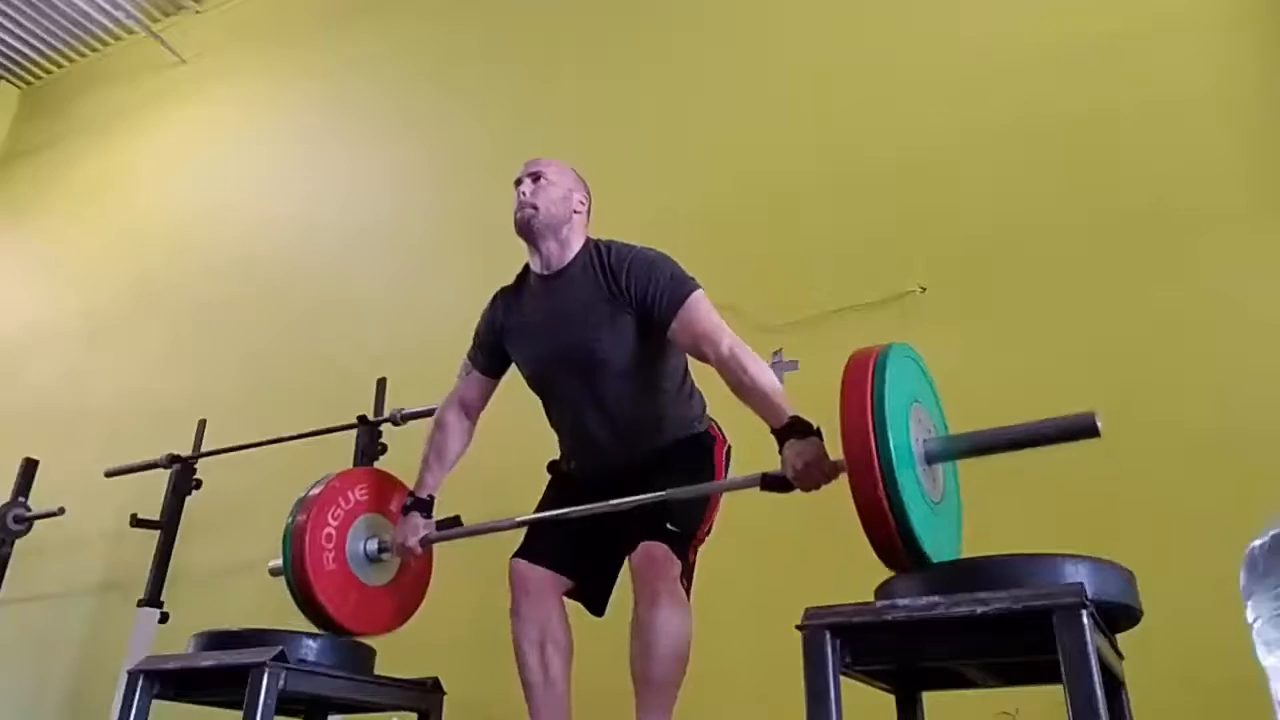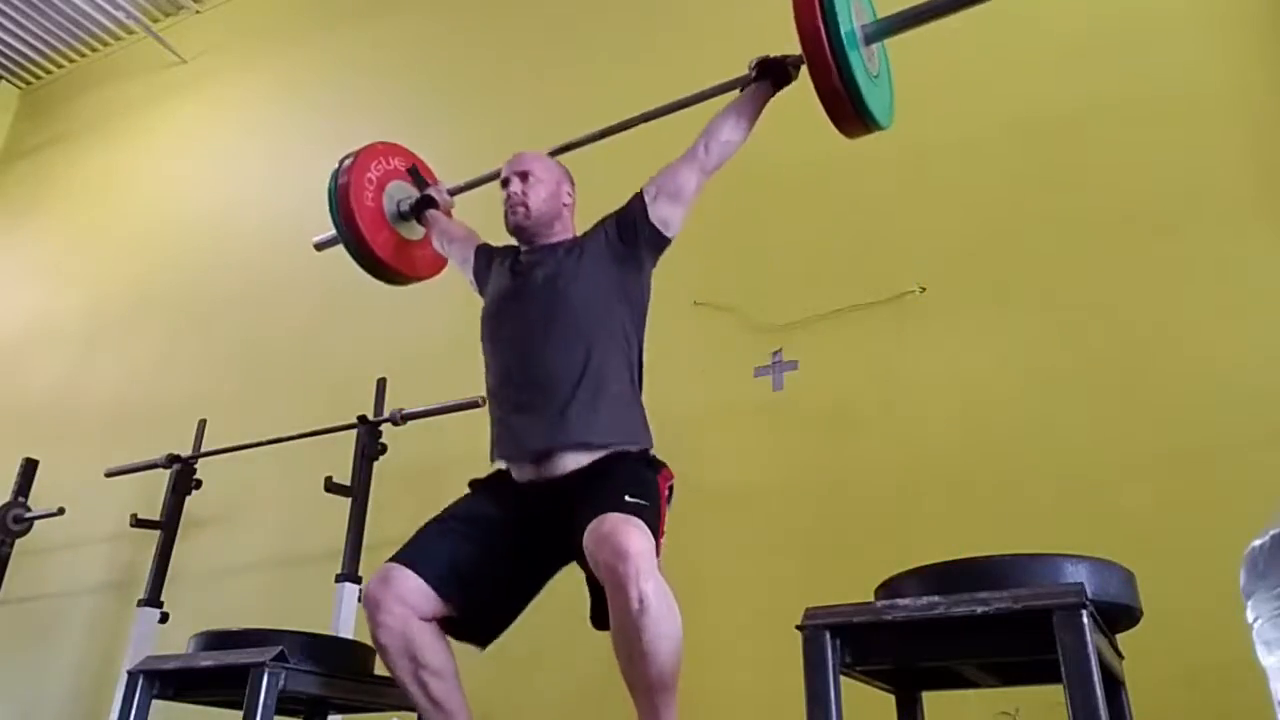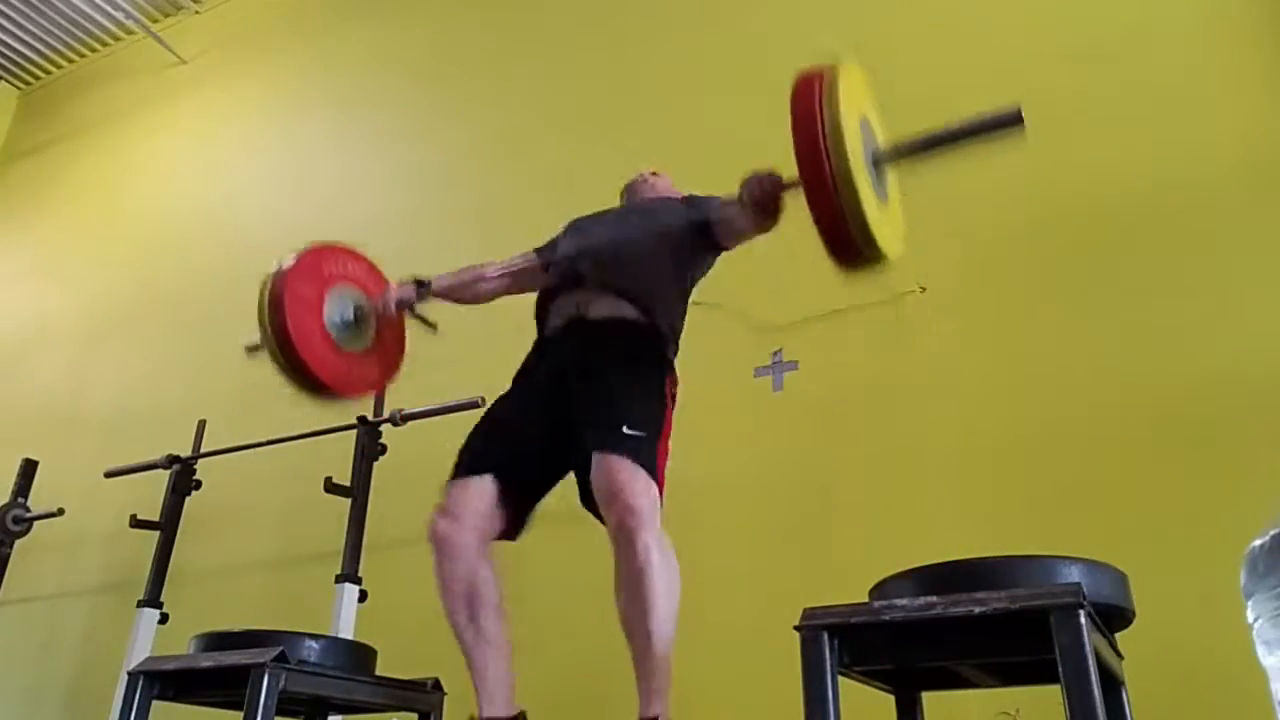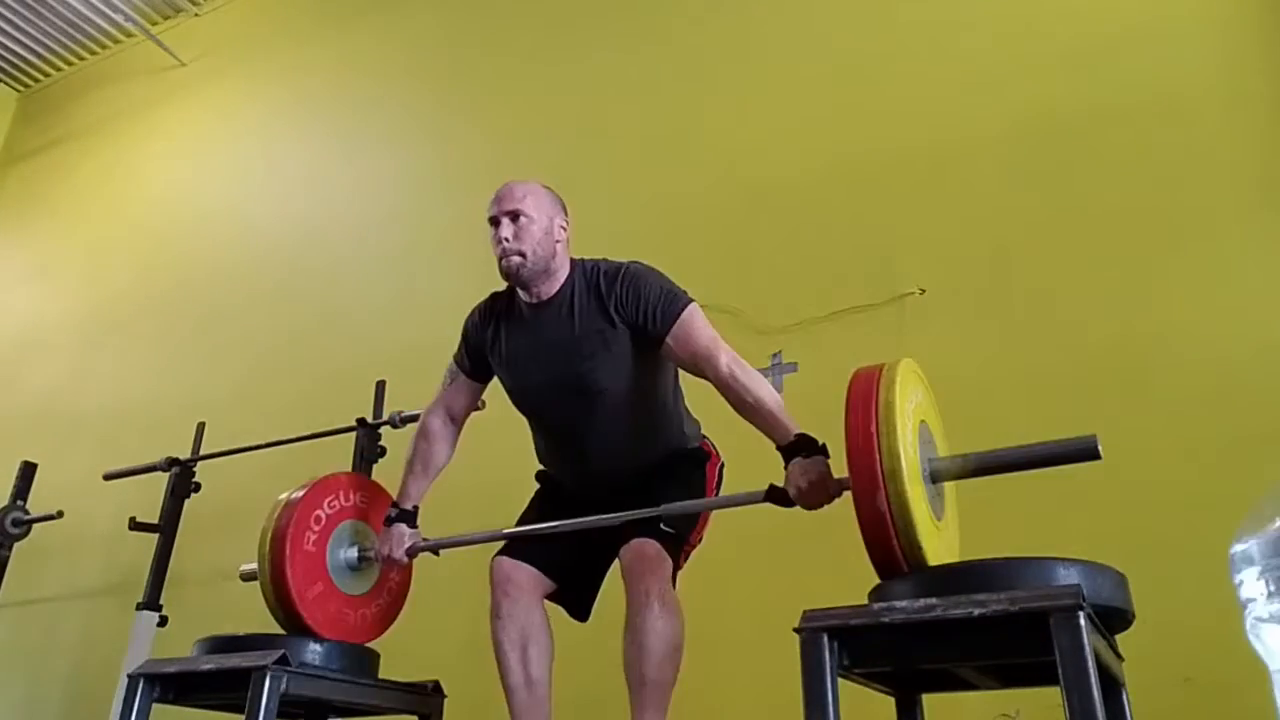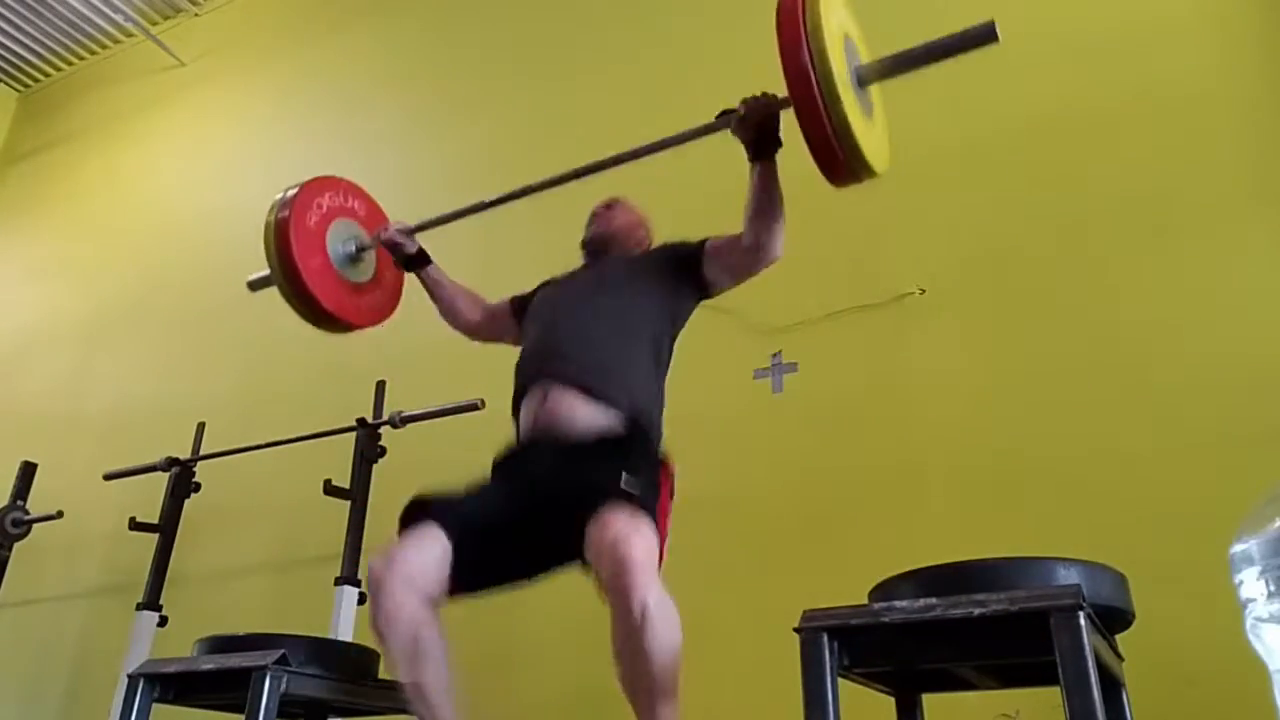
dt=1s
person 1, frame 1
left shoulder: (631, 270)
right shoulder: (507, 310)
left elbow: (722, 348)
right elbow: (460, 408)
left wrist: (794, 433)
right wrist: (420, 503)
left hip: (676, 455)
right hip: (588, 470)
left knee: (655, 566)
right knee: (531, 577)
person 1, frame 2
left shoulder: (616, 247)
right shoulder: (498, 271)
left elbow: (701, 161)
right elbow: (455, 242)
left wrist: (762, 88)
left hip: (610, 471)
right hip: (515, 493)
left knee: (625, 560)
right knee: (390, 598)
person 1, frame 3
left shoulder: (690, 215)
right shoulder: (580, 229)
left elbow: (743, 219)
right elbow: (501, 275)
left wrist: (761, 199)
right wrist: (426, 288)
left hip: (626, 357)
right hip: (549, 366)
left knee: (632, 513)
right knee: (456, 528)
person 1, frame 4
left shoulder: (623, 287)
right shoulder: (488, 324)
left elbow: (719, 363)
right elbow: (444, 416)
left wrist: (799, 449)
right wrist: (403, 513)
left hip: (666, 470)
right hip: (573, 485)
left knee: (644, 568)
right knee: (511, 578)
person 1, frame 5
left shoulder: (664, 271)
right shoulder: (553, 295)
left elbow: (761, 247)
right elbow: (478, 317)
left wrist: (761, 151)
right wrist: (417, 260)
left hip: (613, 456)
right hip: (527, 470)
left knee: (627, 563)
right knee: (392, 580)
